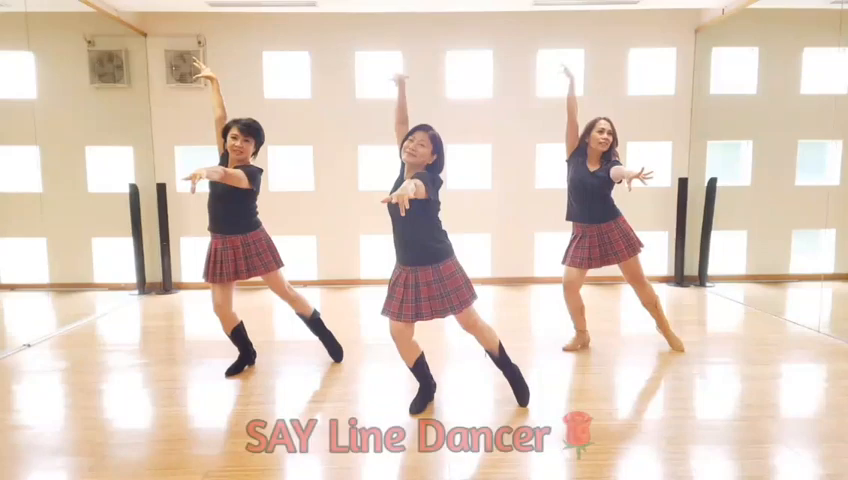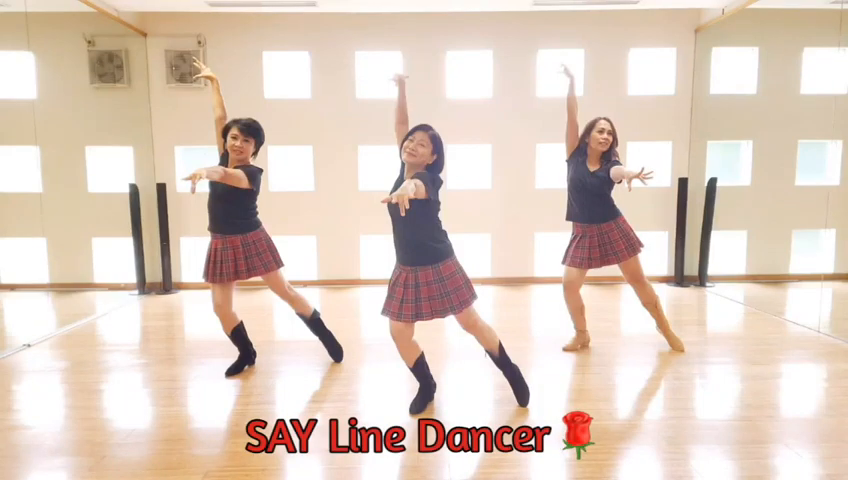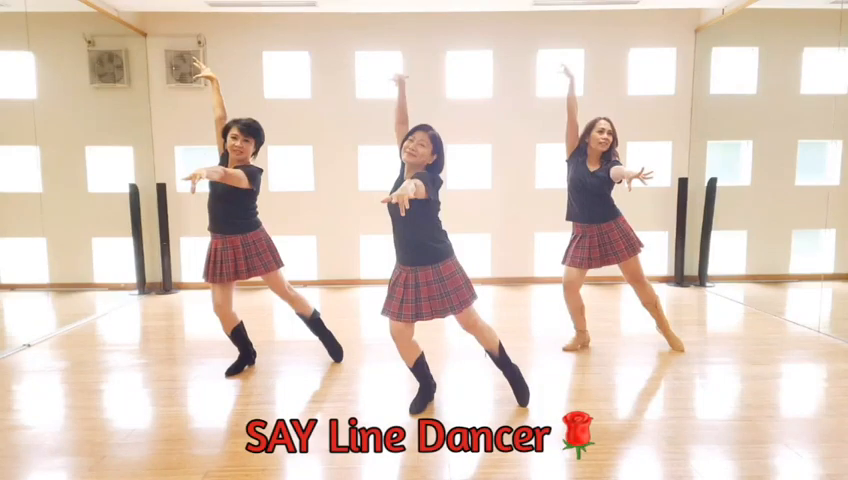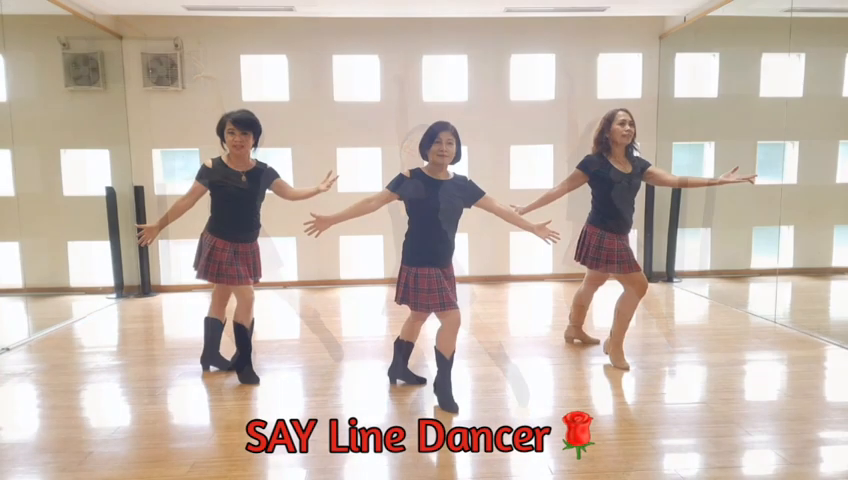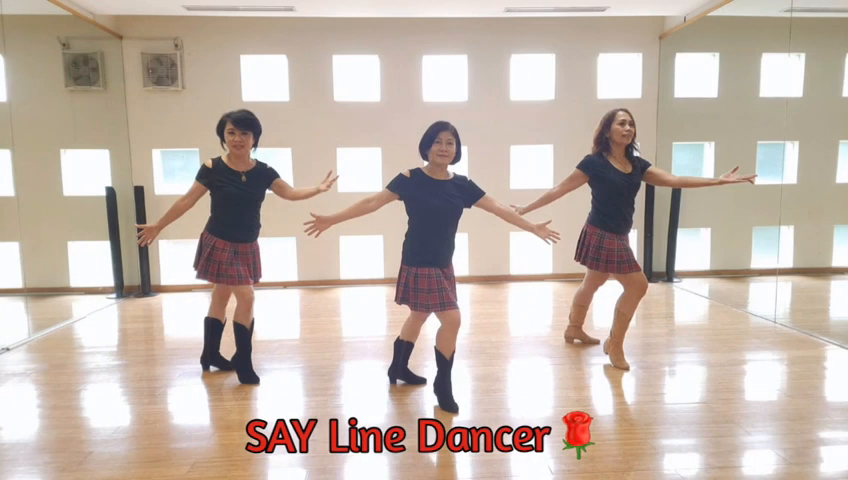
dt=1s
person 1, frame 1
left shoulder: (427, 178)
right shoulder: (404, 172)
left elbow: (418, 188)
right elbow: (400, 124)
left wrist: (406, 189)
right wrist: (400, 88)
left hip: (439, 266)
right hip: (407, 269)
left knee: (471, 323)
right knee: (399, 332)
left ankle: (512, 373)
right ankle: (426, 386)
person 1, frame 2
left shoulder: (427, 179)
right shoulder: (404, 172)
left elbow: (418, 189)
right elbow: (400, 125)
left wrist: (406, 189)
right wrist: (401, 88)
left hip: (439, 266)
right hip: (408, 269)
left knee: (471, 323)
right knee: (399, 332)
left ankle: (512, 373)
right ankle: (426, 386)
person 1, frame 3
left shoulder: (428, 179)
right shoulder: (404, 172)
left elbow: (418, 188)
right elbow: (400, 125)
left wrist: (406, 189)
right wrist: (401, 89)
left hip: (439, 267)
right hip: (407, 270)
left knee: (471, 323)
right knee: (399, 332)
left ankle: (511, 372)
right ankle: (426, 386)
person 1, frame 4
left shoulder: (461, 184)
right shoulder: (411, 178)
left elbow: (497, 208)
right elbow: (373, 202)
left wrist: (533, 228)
right wrist: (331, 220)
left hip: (442, 265)
right hip: (418, 265)
left knee: (419, 316)
right knee: (451, 319)
left ankle: (398, 368)
right ankle: (443, 384)
person 1, frame 5
left shoulder: (462, 185)
right shoulder: (410, 179)
left elbow: (497, 208)
right elbow: (372, 202)
left wrist: (532, 227)
right wrist: (331, 219)
left hip: (443, 265)
right hip: (418, 264)
left knee: (419, 316)
right knee: (451, 319)
left ankle: (398, 368)
right ankle: (443, 384)
person 2, frame 1
left shoulder: (252, 173)
right shoulder: (224, 160)
left elbow: (226, 176)
right elbow: (220, 117)
left wrist: (205, 172)
right wrist: (213, 82)
left hip: (251, 240)
right hip: (222, 244)
left knee: (285, 291)
right knee: (221, 307)
left ankle: (326, 337)
right ankle: (246, 353)
person 2, frame 2
left shoulder: (252, 173)
right shoulder: (225, 159)
left elbow: (225, 176)
right elbow: (220, 118)
left wrist: (205, 171)
right wrist: (214, 82)
left hip: (250, 240)
right hip: (222, 244)
left knee: (285, 291)
right knee: (221, 307)
left ankle: (325, 336)
right ankle: (246, 353)
person 2, frame 3
left shoulder: (252, 173)
right shoulder: (224, 160)
left elbow: (226, 176)
right elbow: (220, 118)
left wrist: (206, 171)
right wrist: (214, 82)
left hip: (250, 240)
right hip: (222, 244)
left knee: (284, 291)
right knee: (221, 306)
left ankle: (325, 336)
right ankle: (246, 353)
person 2, frame 4
left shoulder: (264, 172)
right shoulder: (212, 168)
left elbow: (290, 193)
right elbow: (187, 201)
left wrist: (317, 189)
right wrist: (158, 225)
left hip: (247, 246)
right hip: (219, 244)
left knee: (222, 297)
right knee: (245, 297)
left ankle: (211, 355)
right ankle: (243, 360)
person 2, frame 5
left shoulder: (264, 172)
right shoulder: (212, 168)
left elbow: (290, 193)
right elbow: (187, 200)
left wrist: (317, 189)
right wrist: (158, 225)
left hip: (247, 247)
right hip: (219, 244)
left knee: (221, 297)
right knee: (245, 296)
left ankle: (211, 355)
right ankle: (243, 362)
person 3, frame 1
left shoulder: (610, 165)
right shoulder: (575, 156)
left elbow: (619, 172)
right elbow: (571, 116)
left wrist: (630, 174)
right wrist: (571, 82)
left hip: (612, 228)
right hip: (583, 232)
left knee: (638, 281)
right knee: (569, 284)
left ankle: (665, 329)
right ankle: (581, 334)
person 3, frame 2
left shoulder: (610, 165)
right shoulder: (575, 156)
left elbow: (619, 172)
right elbow: (571, 115)
left wrist: (630, 175)
right wrist: (571, 81)
left hip: (612, 228)
right hip: (583, 232)
left knee: (638, 280)
right knee: (569, 284)
left ankle: (665, 329)
right ankle: (581, 334)
person 3, frame 3
left shoulder: (611, 165)
right shoulder: (575, 156)
left elbow: (619, 173)
right elbow: (571, 116)
left wrist: (630, 175)
right wrist: (571, 82)
left hip: (612, 228)
right hip: (584, 232)
left knee: (638, 280)
right knee: (569, 284)
left ankle: (665, 328)
right ankle: (581, 334)
person 3, frame 4
left shoulder: (637, 165)
right shoulder: (593, 163)
left elbow: (673, 180)
right elbow: (560, 189)
left wrist: (717, 181)
right wrist: (526, 209)
left hip: (617, 237)
right hip: (601, 235)
left knee: (591, 284)
right knee: (637, 286)
person 3, frame 5
left shoulder: (637, 164)
right shoulder: (594, 163)
left elbow: (674, 180)
right elbow: (560, 189)
left wrist: (718, 181)
right wrist: (526, 208)
left hip: (618, 237)
right hip: (601, 236)
left knee: (591, 284)
right knee: (636, 285)
right ankle: (615, 345)
